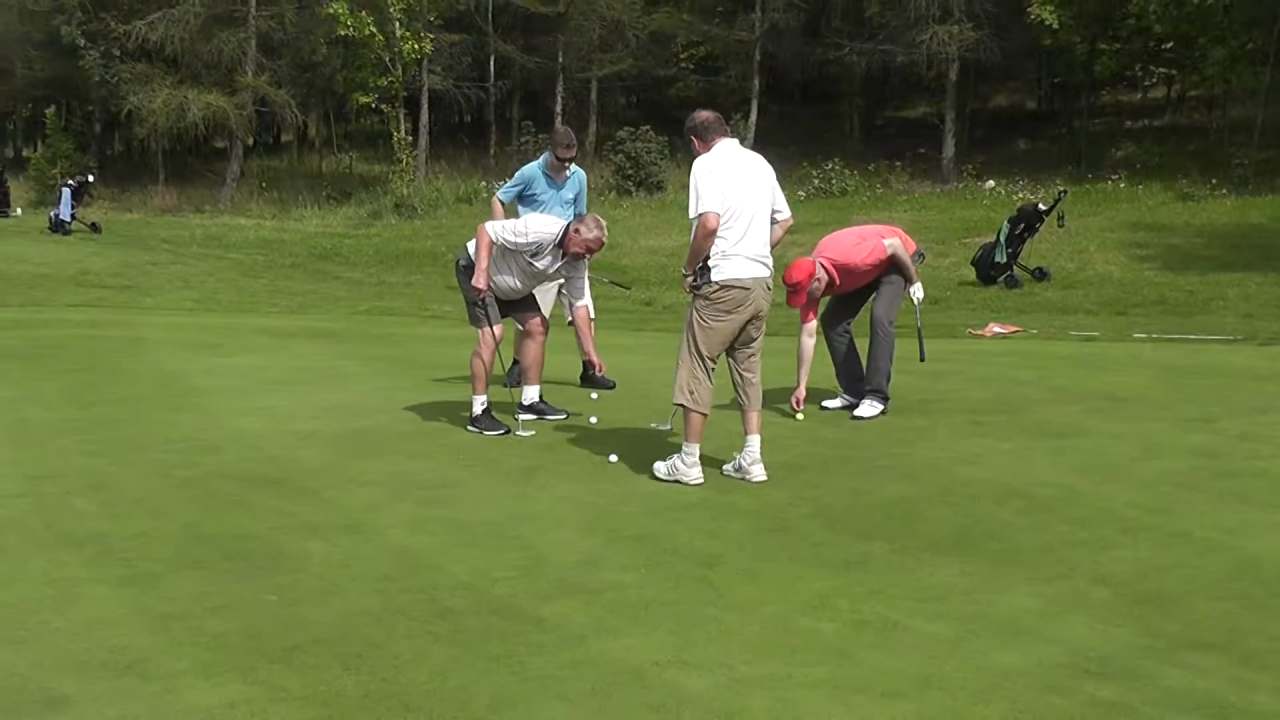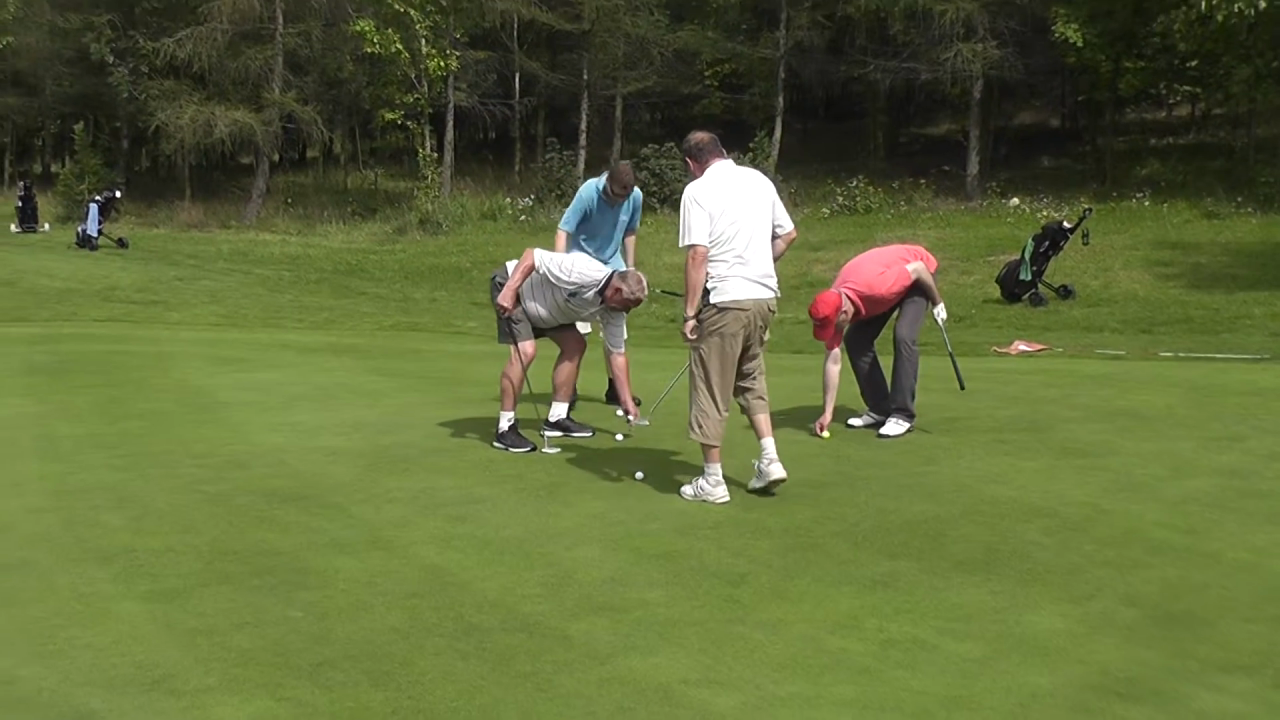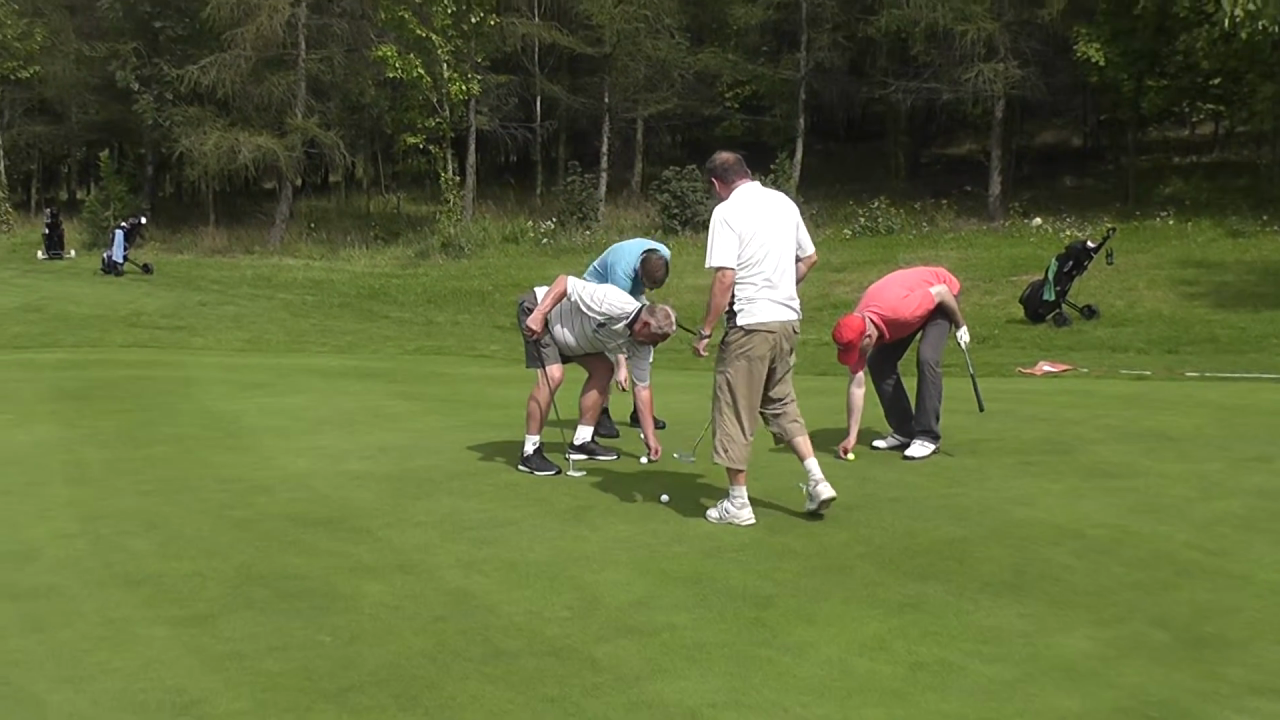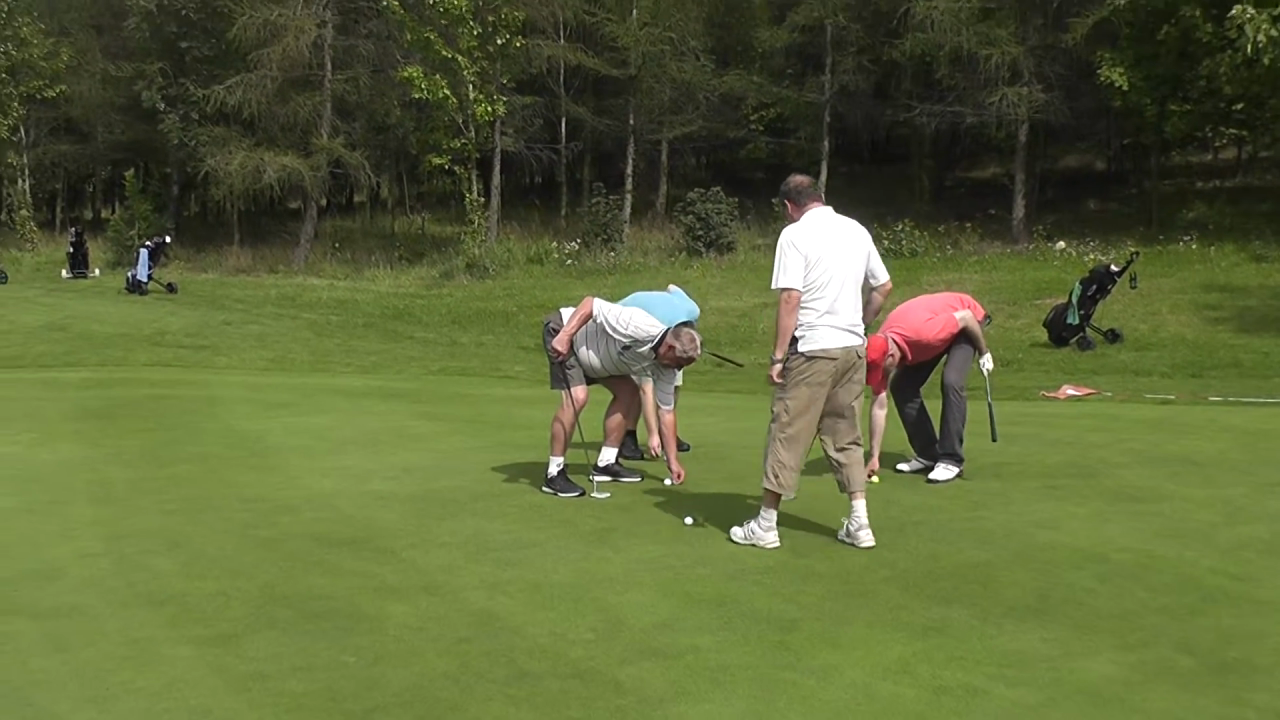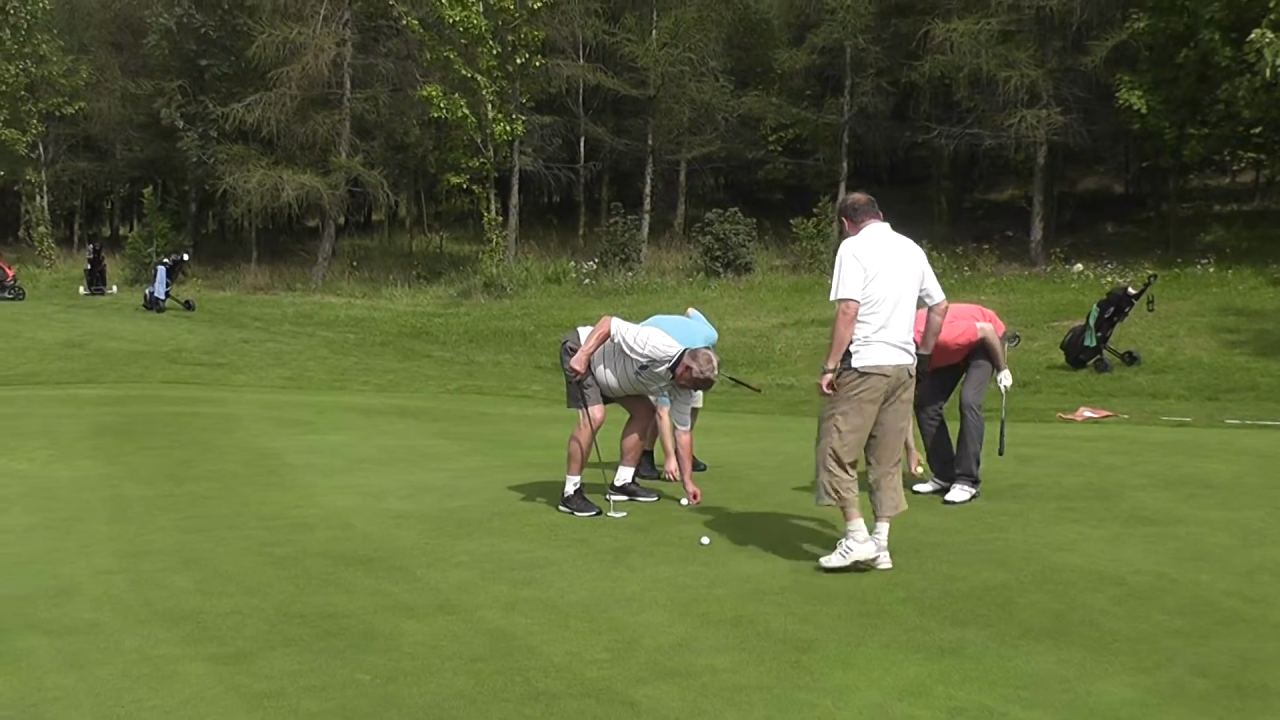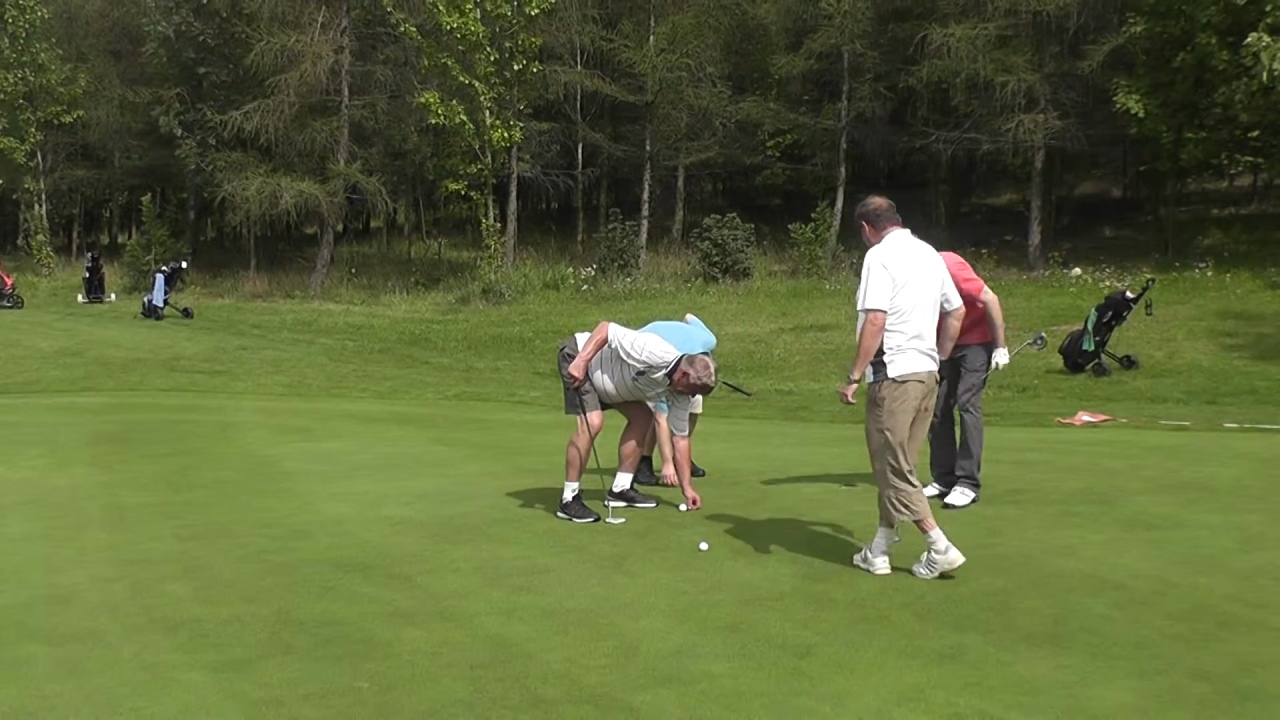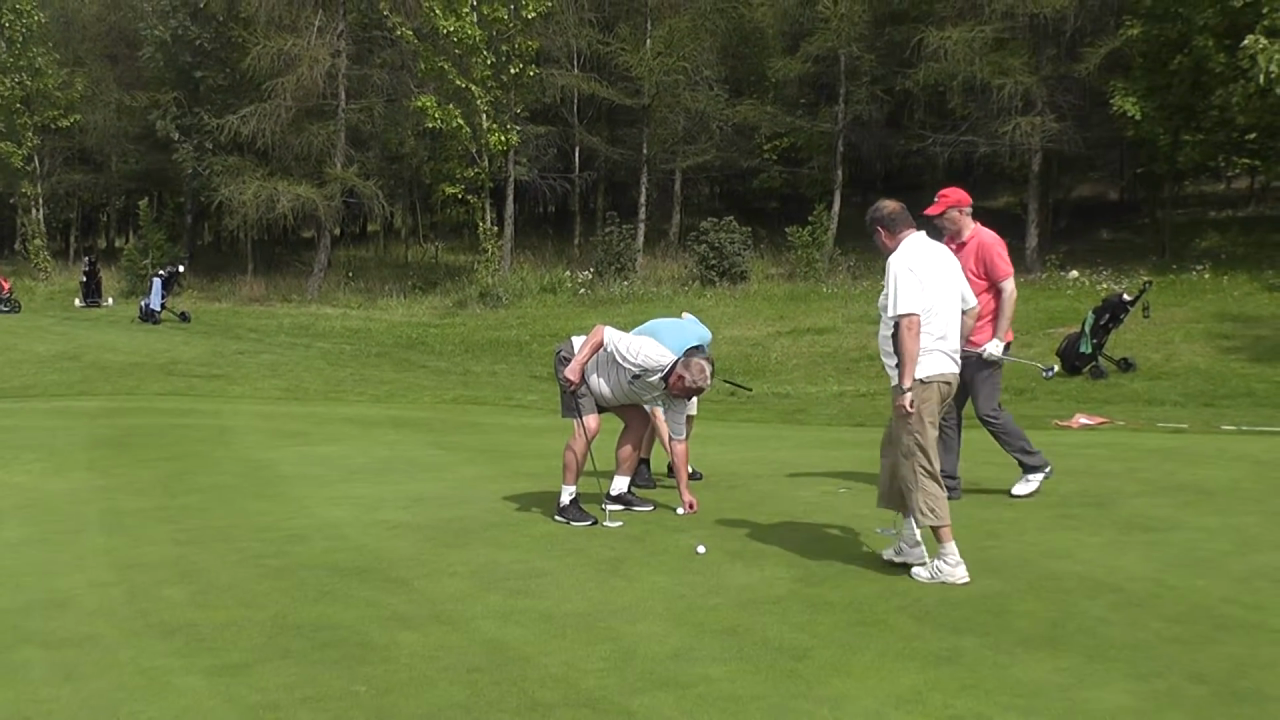
dt=0.4s
person 1, frame 1
left shoulder: (707, 164)
right shoulder: (760, 163)
left elbow: (708, 224)
right elbow: (784, 221)
left wrist: (689, 269)
left hip: (723, 280)
right hip: (760, 279)
left knee: (696, 364)
right knee: (748, 367)
left ankle: (689, 461)
right ankle: (750, 459)
person 1, frame 2
left shoulder: (698, 190)
right shoulder: (759, 179)
left elbow: (698, 255)
right elbow: (787, 234)
left wrist: (690, 312)
left hip: (725, 301)
right hip: (764, 297)
left knee: (711, 388)
right knee: (751, 380)
left ankle: (712, 481)
right ankle: (769, 458)
person 1, frame 3
left shoulder: (727, 211)
right shoulder: (784, 202)
left elbow: (725, 278)
right elbow: (809, 257)
left wrist: (705, 331)
left hip: (751, 323)
right hip: (787, 320)
left knee: (735, 411)
right knee: (781, 401)
left ankle: (737, 503)
right ankle: (817, 480)
person 1, frame 4
left shoulder: (795, 234)
right shoulder: (856, 230)
left elbow: (791, 300)
right elbow: (884, 287)
left wrist: (778, 356)
left hip: (812, 349)
right hip: (852, 347)
left knee: (787, 434)
right knee: (846, 437)
left ankle: (766, 525)
right ankle: (858, 523)
person 1, frame 5
left shoulder: (854, 247)
right shoulder: (912, 248)
left elbow: (847, 312)
right elbow: (940, 307)
left wrist: (829, 365)
right wrist: (923, 353)
left hip: (864, 366)
right hip: (903, 366)
left knee: (836, 449)
right knee: (887, 459)
left ankle: (858, 536)
right ankle: (879, 544)
person 1, frame 6
left shoulder: (879, 256)
right shoulder: (929, 253)
left elbow: (875, 322)
right elbow: (956, 313)
left wrist: (854, 376)
right wrist: (939, 358)
left hip: (894, 375)
right hip: (927, 372)
left knee: (892, 465)
right knee: (893, 463)
left ankle: (940, 548)
right ankle: (878, 550)
person 1, frame 7
left shoulder: (902, 260)
right shoulder: (942, 252)
left elbow: (910, 325)
right elbow: (971, 310)
left wrist: (906, 385)
left hip: (921, 377)
right hip: (946, 372)
left knee: (919, 465)
right knee: (897, 453)
left ankle: (948, 560)
right ankle: (911, 542)
person 2, frame 1
left shoulder: (850, 260)
right shoulder: (808, 279)
left elbow: (894, 244)
right elbow: (808, 334)
left wrist: (914, 282)
right wrist: (801, 386)
left hip: (894, 257)
right hip: (863, 271)
left knee: (880, 316)
right knee: (832, 321)
left ankle: (876, 397)
right ankle: (854, 391)
person 2, frame 2
left shoulder: (875, 288)
right shoulder: (833, 305)
left elbow: (917, 268)
right elbow: (833, 361)
left wrist: (937, 303)
right wrist: (827, 412)
left hip: (917, 273)
right hip: (888, 271)
left knee: (903, 335)
right knee: (855, 340)
left ankle: (902, 415)
right ankle: (879, 409)
person 2, frame 3
left shoulder: (898, 311)
right shoulder: (857, 329)
left elbow: (941, 291)
right elbow: (857, 384)
left wrist: (960, 326)
right wrist: (852, 436)
left hip: (941, 296)
right hip: (912, 291)
left knee: (927, 358)
right knee: (878, 363)
left ankle: (927, 437)
right ankle: (904, 431)
person 2, frame 4
left shoulder: (921, 332)
right shoulder: (879, 349)
left elbow: (965, 316)
right elbow: (879, 405)
left wrist: (984, 352)
right wrist: (875, 457)
left hip: (965, 323)
left knee: (951, 382)
right knee: (901, 387)
left ankle: (951, 460)
right ankle: (927, 454)
person 2, frame 5
left shoulder: (941, 334)
left elbow: (987, 330)
left wrist: (1003, 369)
left hip: (983, 341)
left knee: (969, 401)
right knee: (927, 405)
left ankle: (967, 481)
right ankle: (944, 475)
person 2, frame 6
left shoulder: (953, 270)
left elbow: (990, 300)
left wrist: (1000, 347)
left hip: (978, 340)
left knee: (966, 404)
right knee: (936, 409)
left ankle: (968, 482)
right ankle: (944, 479)
person 2, frame 7
left shoulder: (988, 243)
right shoulder: (949, 245)
left elbow: (1009, 291)
left wrist: (998, 339)
left hip: (986, 345)
left knee: (988, 410)
right knee: (947, 412)
left ankle: (1036, 466)
right ankle: (946, 482)
person 3, frame 1
left shoulder: (576, 262)
right shoulder: (540, 230)
left elbow: (579, 305)
right elbow: (486, 230)
left wrist: (591, 353)
right wrist: (481, 272)
right hip: (474, 267)
left knee: (537, 327)
right knee: (492, 333)
left ankle: (529, 401)
right ankle: (478, 412)
person 3, frame 2
left shoulder: (612, 311)
right shoulder: (585, 272)
left elbow: (617, 354)
right elbow: (531, 255)
left wrist: (627, 402)
right wrist: (509, 290)
right hip: (510, 285)
left knee: (575, 345)
right knee: (525, 351)
left ankle: (557, 418)
right ankle: (505, 429)
person 3, frame 3
left shoulder: (638, 345)
right shoulder: (614, 304)
left elbow: (642, 387)
right elbow: (564, 281)
left wrist: (650, 436)
right wrist: (539, 314)
right hip: (537, 310)
left knee: (603, 370)
right knee: (553, 375)
left ankle: (581, 441)
right ankle: (530, 452)
person 3, frame 4
left shoulder: (663, 367)
right shoulder: (640, 326)
left elbow: (666, 410)
right elbow: (590, 303)
left wrist: (673, 460)
right wrist: (564, 336)
right hip: (563, 330)
left knee: (628, 392)
right knee: (577, 397)
left ankle: (605, 463)
right ankle: (554, 474)
person 3, frame 5
left shoulder: (681, 389)
right shoulder: (658, 347)
left elbow: (683, 431)
right elbow: (608, 322)
left wrist: (687, 481)
right wrist: (583, 355)
right hip: (580, 348)
left knee: (644, 411)
right knee: (594, 416)
left ankle: (622, 482)
right ankle: (571, 492)
person 3, frame 6
left shoulder: (678, 394)
right shoulder: (654, 353)
left elbow: (680, 437)
right elbow: (606, 328)
left wrist: (687, 487)
right wrist: (580, 361)
right hip: (577, 355)
left knee: (642, 417)
right knee: (592, 423)
left ankle: (620, 489)
right ankle: (569, 499)
person 3, frame 7
left shoulder: (675, 398)
right shoulder: (650, 357)
left elbow: (678, 440)
right elbow: (601, 331)
left wrist: (684, 492)
right wrist: (577, 365)
right hip: (574, 359)
left knee: (639, 420)
right knee: (589, 426)
left ankle: (618, 492)
right ankle: (566, 502)
person 4, frame 1
left shoulder: (579, 177)
right shoulder: (530, 173)
right elbow: (498, 200)
left knee: (584, 313)
left ankle: (589, 370)
right ankle: (517, 365)
person 4, frame 2
left shoulder: (636, 197)
right shoulder: (587, 193)
right elbow: (563, 233)
left wrist: (629, 269)
left hip: (614, 268)
right knee: (579, 327)
left ankle: (613, 387)
person 4, frame 3
left shoulder: (663, 255)
right shoulder: (623, 268)
left wrist: (644, 297)
right wrist: (621, 367)
left hip: (631, 291)
left ankle: (639, 410)
right ankle: (602, 415)
person 4, frame 4
left shoulder: (692, 312)
left elbow: (672, 288)
right elbow: (646, 389)
right wrist: (652, 434)
left knee: (675, 376)
right knee: (638, 380)
right ankle: (628, 437)
person 4, frame 5
left shoulder: (710, 336)
left elbow: (691, 311)
right elbow: (662, 414)
right wrist: (669, 458)
left knee: (695, 396)
right knee: (656, 403)
right ankle: (645, 458)
person 4, frame 6
left shoulder: (708, 342)
left elbow: (689, 317)
right elbow: (661, 420)
right wrist: (667, 464)
left knee: (694, 401)
right knee: (655, 408)
right ankle: (643, 464)
person 4, frame 7
left shoulder: (704, 337)
left elbow: (684, 315)
right elbow: (657, 413)
right wrist: (671, 452)
left knee: (689, 403)
right knee: (650, 410)
right ankle: (641, 467)
